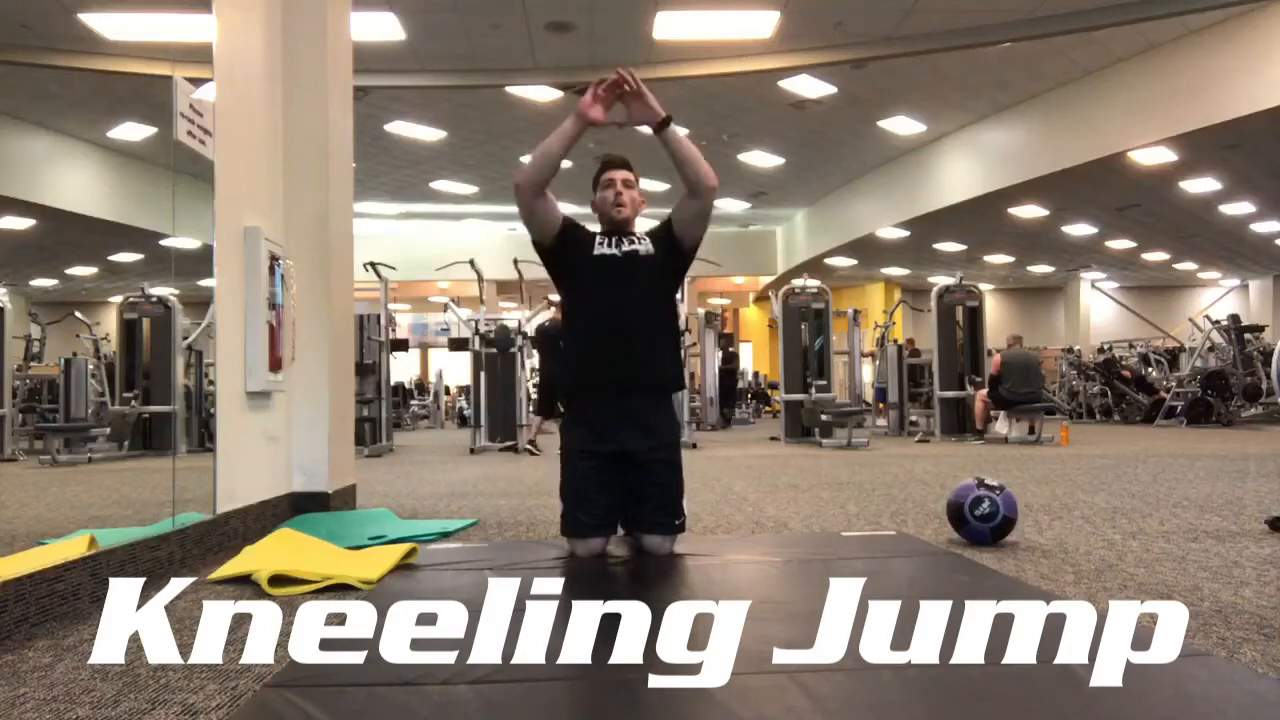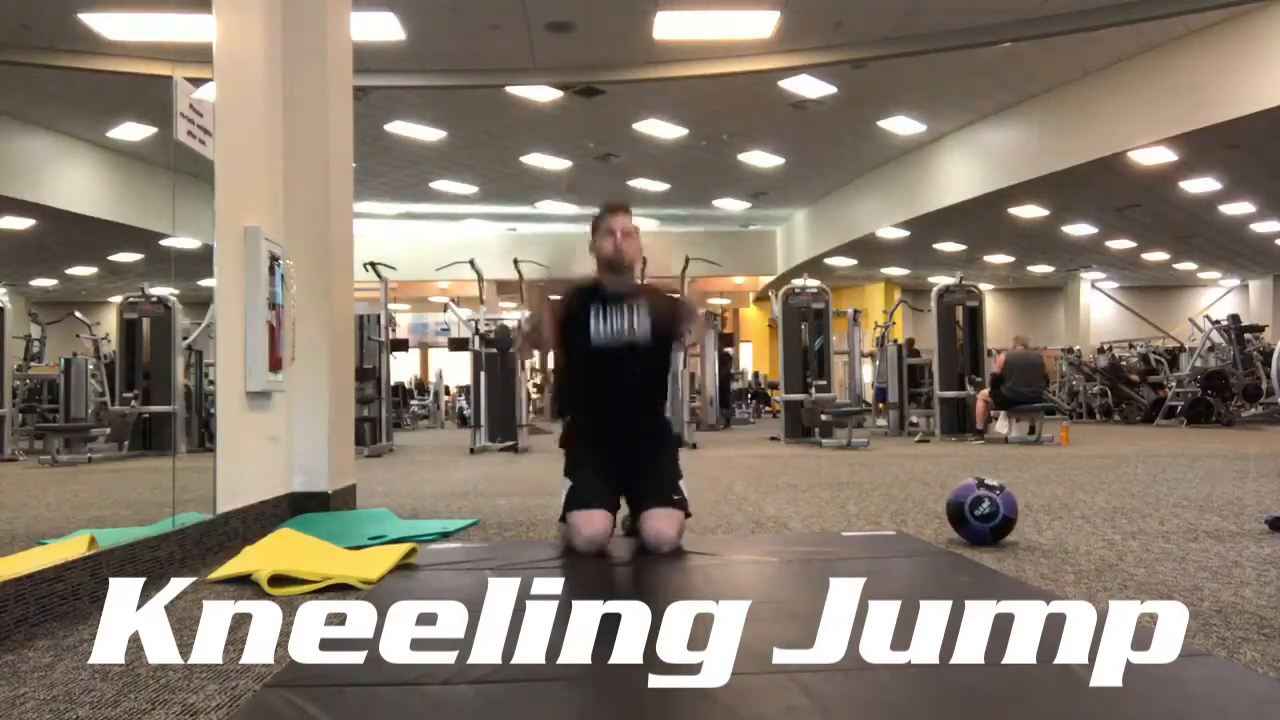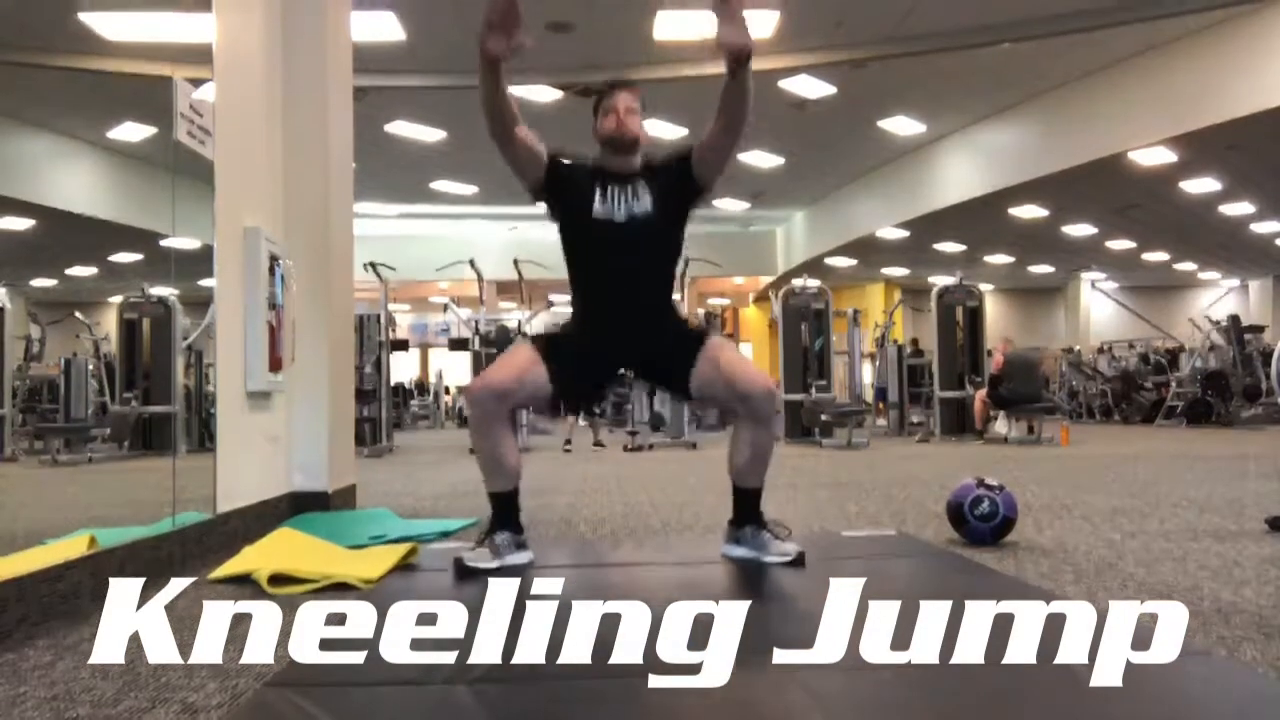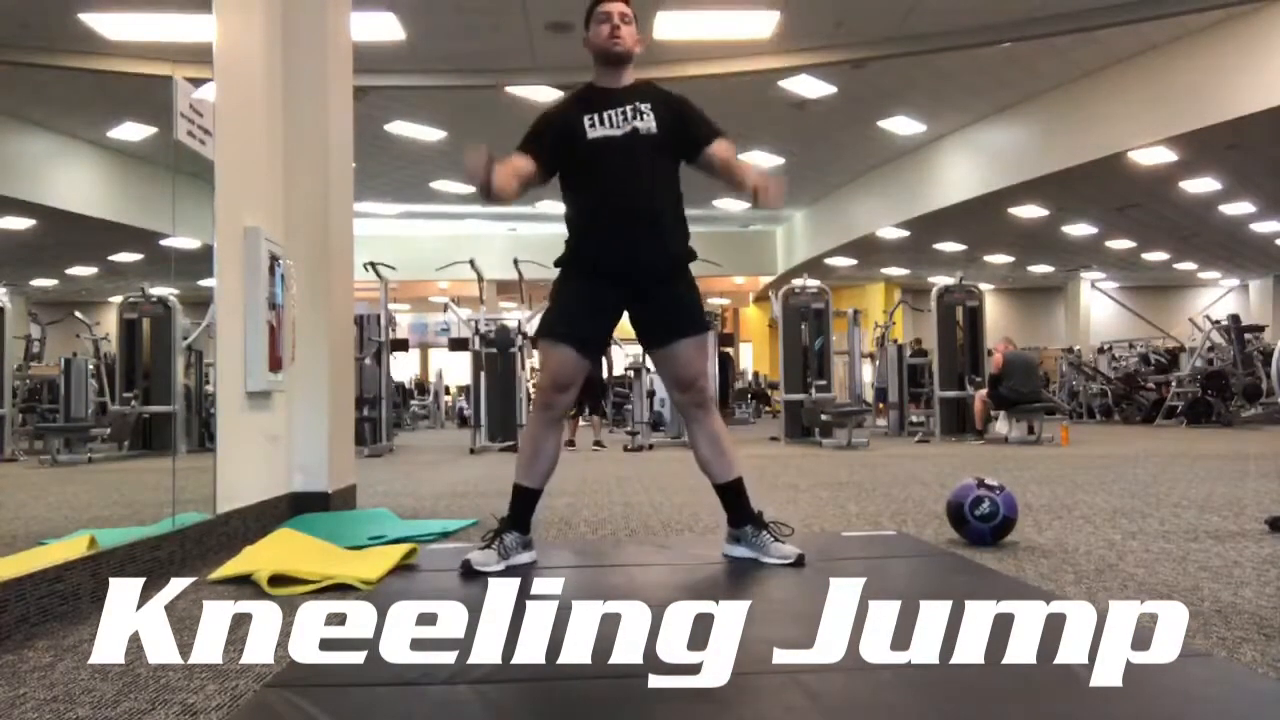
dt=0.7s
person 1, frame 1
left shoulder: (665, 246)
right shoulder: (571, 246)
left elbow: (705, 188)
right elbow: (527, 187)
left wrist: (659, 122)
right wrist: (579, 122)
left hip: (653, 414)
right hip: (587, 416)
left knee: (658, 546)
right knee: (587, 549)
person 1, frame 2
left shoulder: (660, 303)
right shoulder: (574, 302)
left elbow: (693, 329)
right elbow: (534, 340)
left wrist: (685, 319)
right wrist: (539, 328)
left hip: (651, 445)
right hip: (591, 446)
left knee: (662, 537)
right knee: (589, 538)
left ankle: (640, 518)
person 1, frame 3
left shoulder: (673, 178)
right shoulder: (570, 181)
left elbow: (727, 135)
right elbow: (507, 138)
left wrist: (738, 66)
right wrist: (491, 69)
left hip: (662, 334)
right hip: (589, 340)
left knee: (758, 394)
right knee: (488, 393)
left ankle: (747, 526)
right ankle: (505, 532)
person 1, frame 4
left shoulder: (669, 106)
right shoulder: (564, 115)
left elbow: (722, 155)
right elbow: (517, 172)
left wrist: (752, 177)
right wrist: (489, 178)
left hip: (662, 269)
right hip: (588, 270)
left knee: (695, 396)
right knee: (551, 396)
left ankle: (744, 526)
right ankle: (515, 531)
